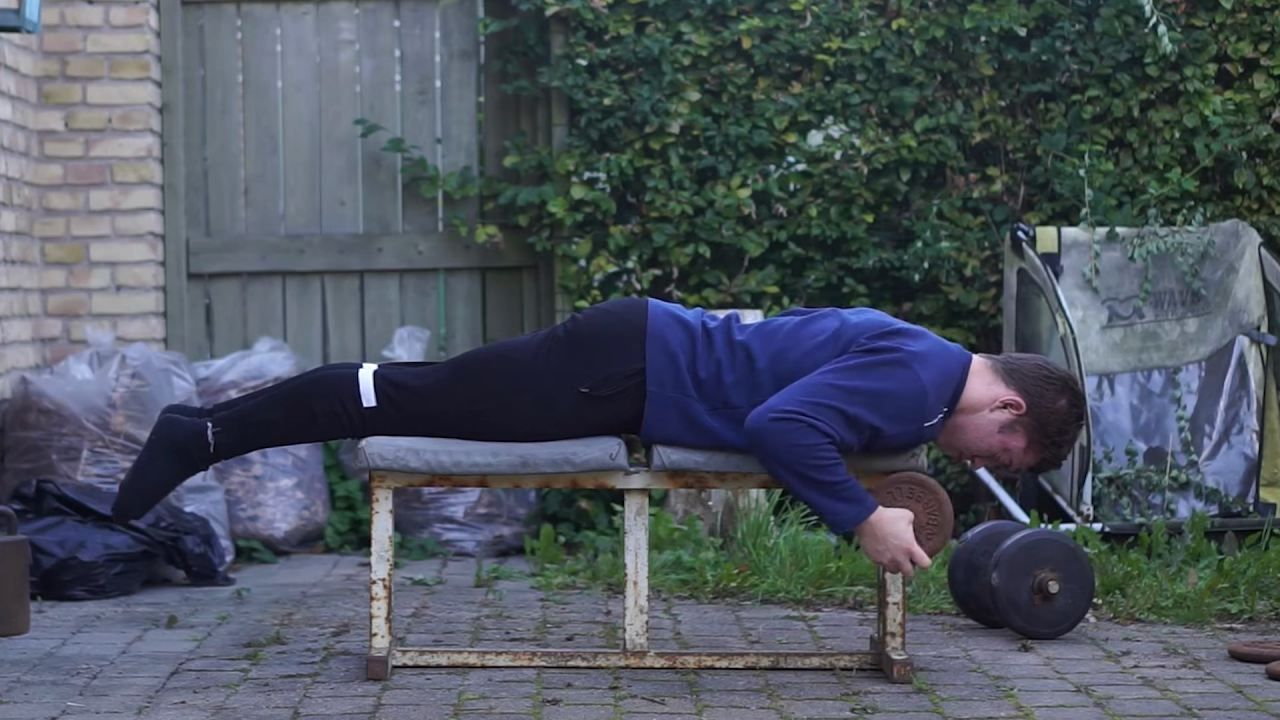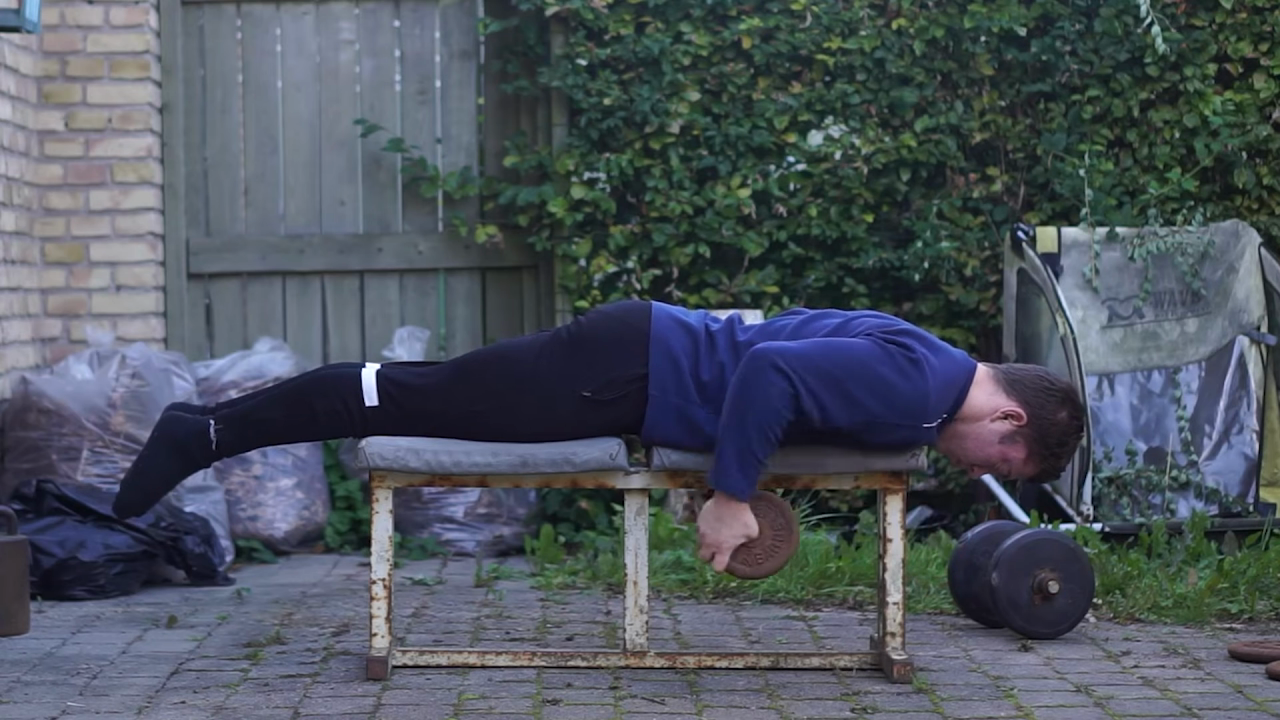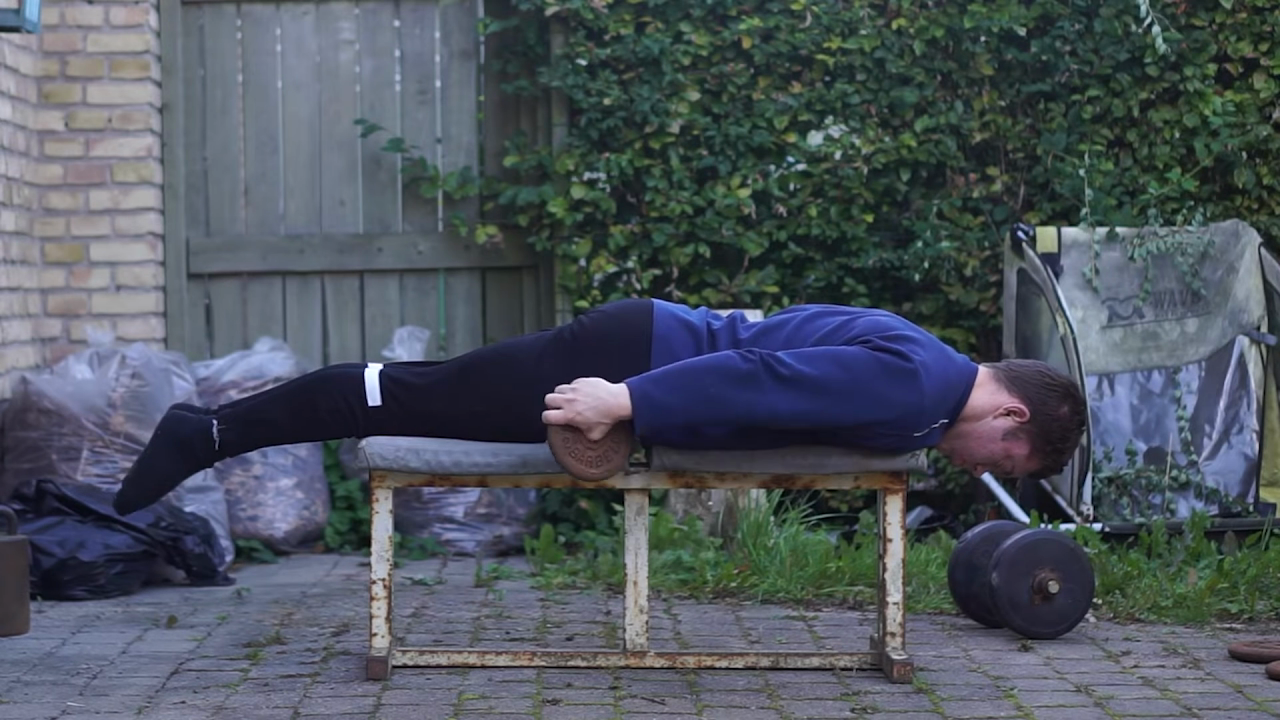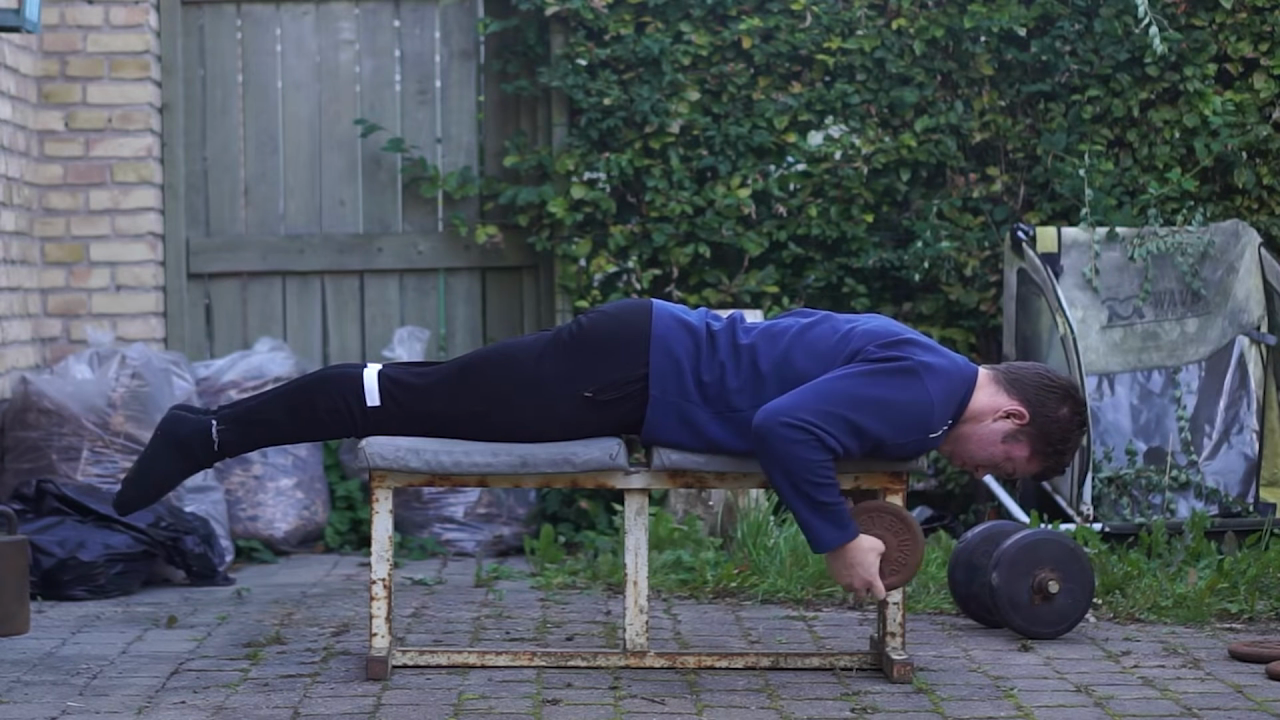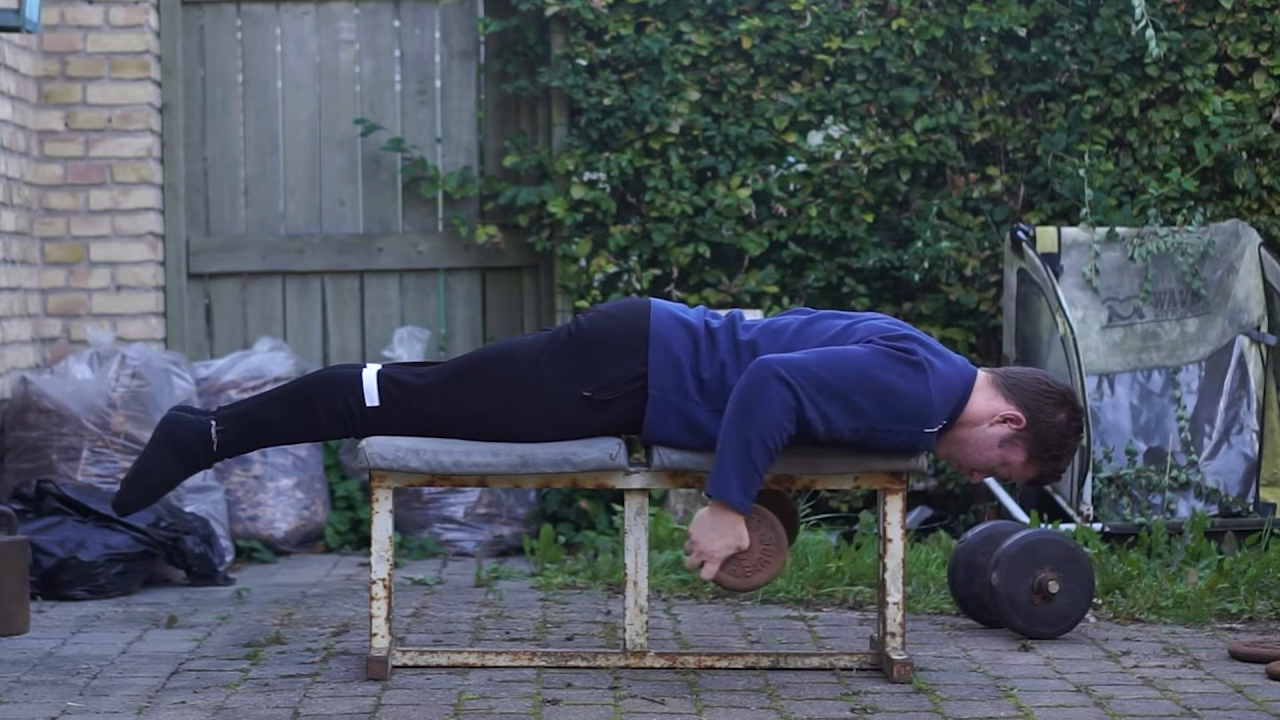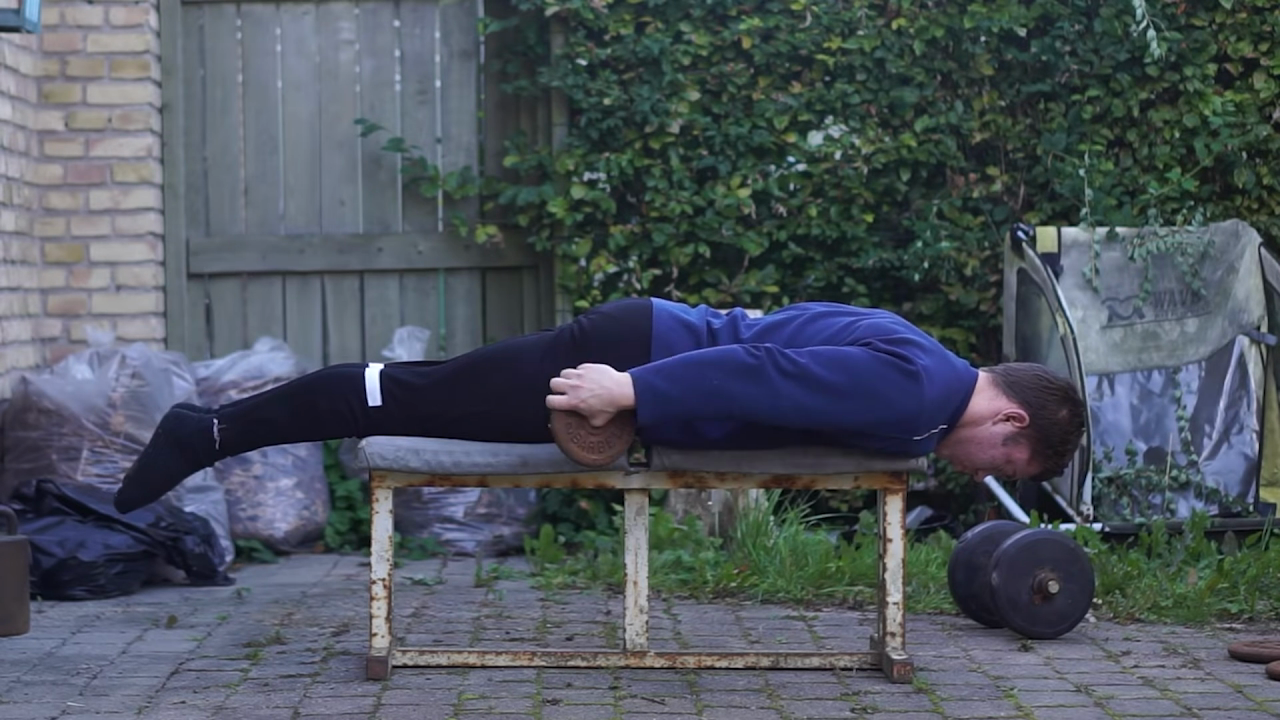
dt=0.7s
person 1, frame 1
left shoulder: (913, 358)
right shoulder: (916, 380)
right elbow: (780, 426)
left wrist: (863, 498)
right wrist: (866, 520)
left hip: (643, 351)
right hip: (629, 372)
left knee: (419, 391)
right knee: (411, 401)
left ankle: (207, 424)
right ankle: (207, 436)
person 1, frame 2
left shoulder: (919, 365)
right shoulder: (916, 384)
right elbow: (772, 373)
right wrist: (728, 495)
left hip: (644, 354)
right hip: (631, 372)
left knee: (421, 391)
right knee: (409, 399)
left ankle: (209, 427)
right ankle: (207, 431)
person 1, frame 3
left shoulder: (919, 365)
right shoulder: (912, 387)
right elbow: (756, 378)
right wrist: (627, 403)
left hip: (643, 355)
right hip: (637, 360)
left knee: (425, 392)
right knee: (414, 402)
left ankle: (215, 424)
right ankle: (210, 431)
person 1, frame 4
left shoulder: (919, 367)
right shoulder: (924, 393)
right elbow: (784, 430)
right wrist: (839, 543)
left hip: (644, 354)
right hip: (631, 370)
left knee: (423, 394)
right knee: (414, 401)
left ankle: (215, 426)
right ankle: (209, 429)
person 1, frame 5
left shoulder: (919, 369)
right shoulder: (920, 388)
right elbow: (771, 381)
right wrist: (729, 505)
left hip: (644, 354)
right hip: (632, 373)
left knee: (426, 396)
right knee: (417, 402)
left ankle: (214, 426)
right ankle: (212, 432)
person 1, frame 6
left shoulder: (917, 364)
right shoulder: (911, 393)
right elbow: (754, 376)
right wrist: (629, 392)
left hip: (644, 355)
right hip: (642, 360)
left knee: (425, 392)
right knee: (416, 401)
left ankle: (217, 422)
right ankle: (211, 429)
